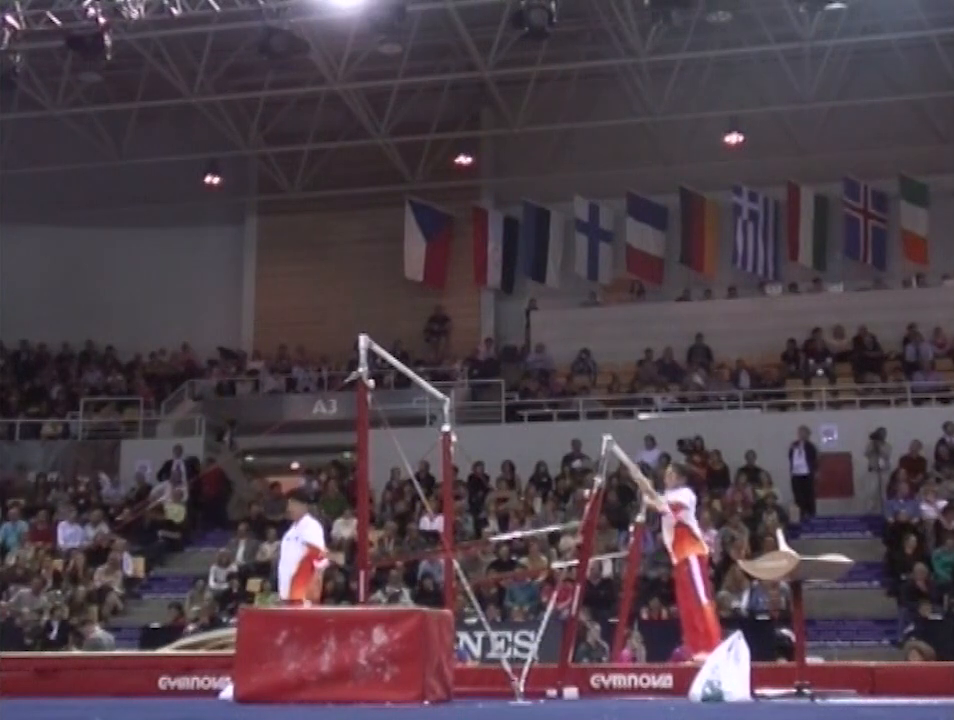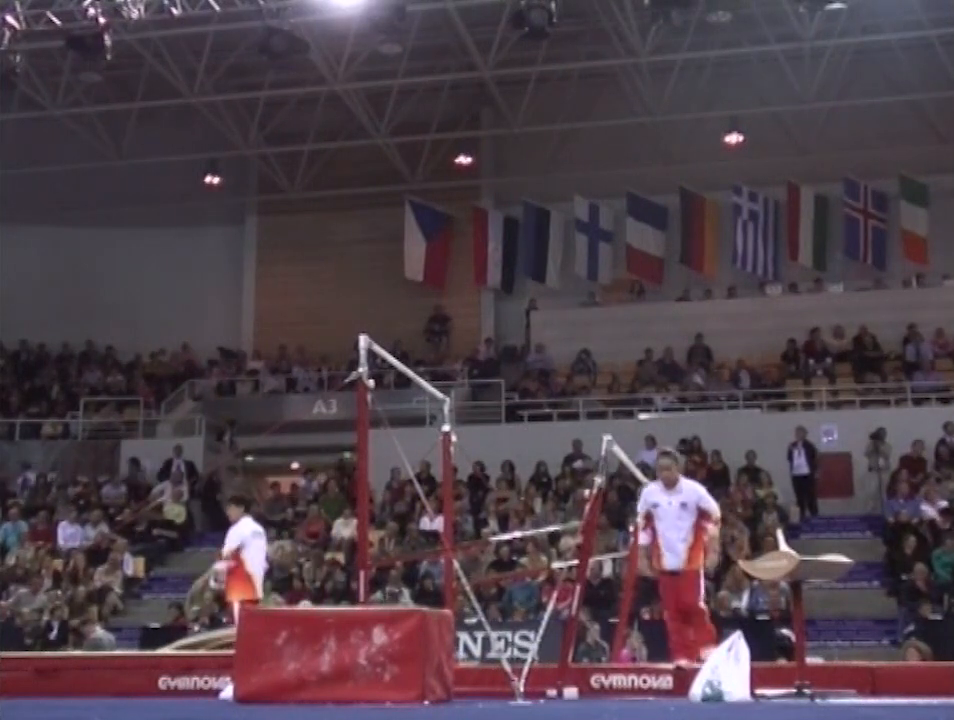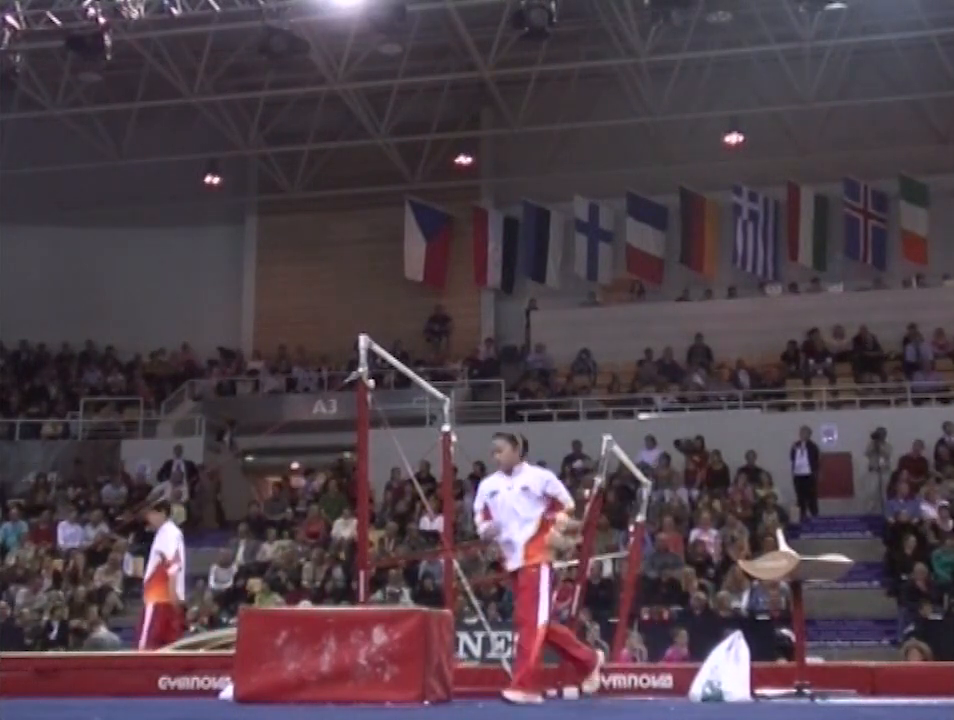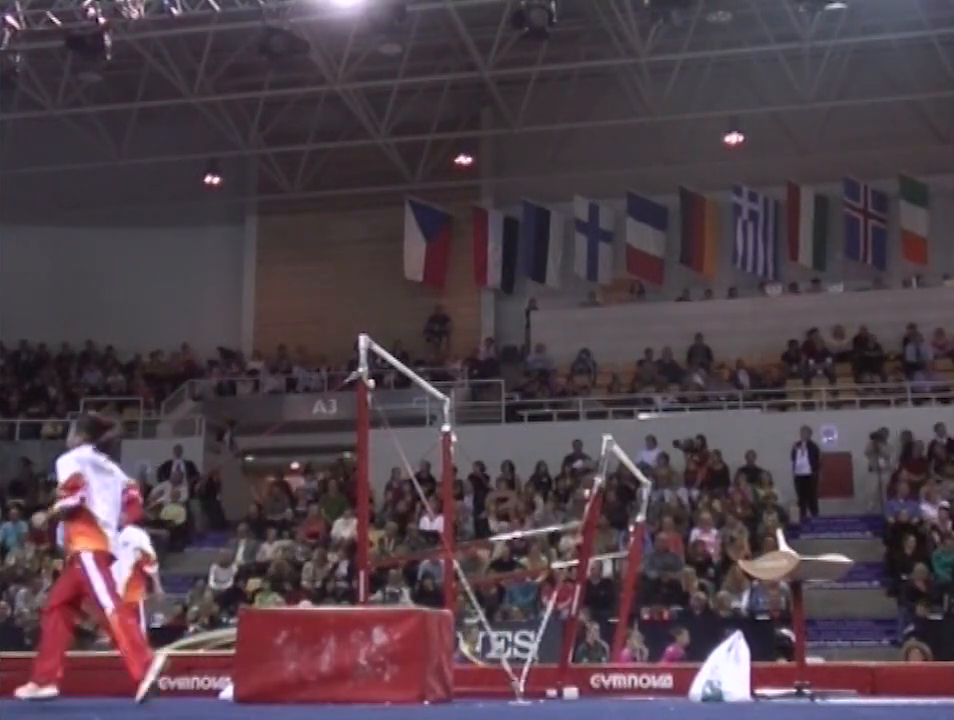
dt=1s
person 1, frame 1
left shoulder: (684, 495)
right shoulder: (672, 496)
left elbow: (666, 505)
right elbow: (658, 501)
left wrist: (643, 483)
right wrist: (641, 481)
left hip: (691, 554)
right hip: (680, 556)
left knee: (700, 600)
right knee: (686, 605)
left ankle: (711, 647)
right ankle: (696, 650)
person 1, frame 2
left shoulder: (695, 491)
right shoulder: (649, 493)
left elbow: (713, 518)
right elbow: (644, 525)
left wrist: (713, 550)
right wrist: (642, 557)
left hip: (691, 559)
right hip: (663, 560)
left knee: (691, 603)
right knee: (672, 608)
left ankle: (706, 642)
right ankle: (682, 654)
person 1, frame 3
left shoulder: (541, 476)
right shoulder: (487, 485)
left elbow: (566, 506)
right elbow: (481, 521)
left wrist: (556, 531)
right wrist: (486, 530)
left hip: (537, 556)
right hip: (513, 560)
left knee: (532, 619)
right knee: (537, 621)
left ankle: (526, 686)
right ankle: (588, 660)
person 1, frame 4
left shoulder: (71, 460)
right shoulder: (110, 467)
left elbow: (71, 495)
left wrist: (51, 514)
left hip: (86, 544)
right hip: (100, 543)
left knee: (106, 605)
right knee: (56, 607)
left ankle: (143, 663)
right ankle: (44, 679)
